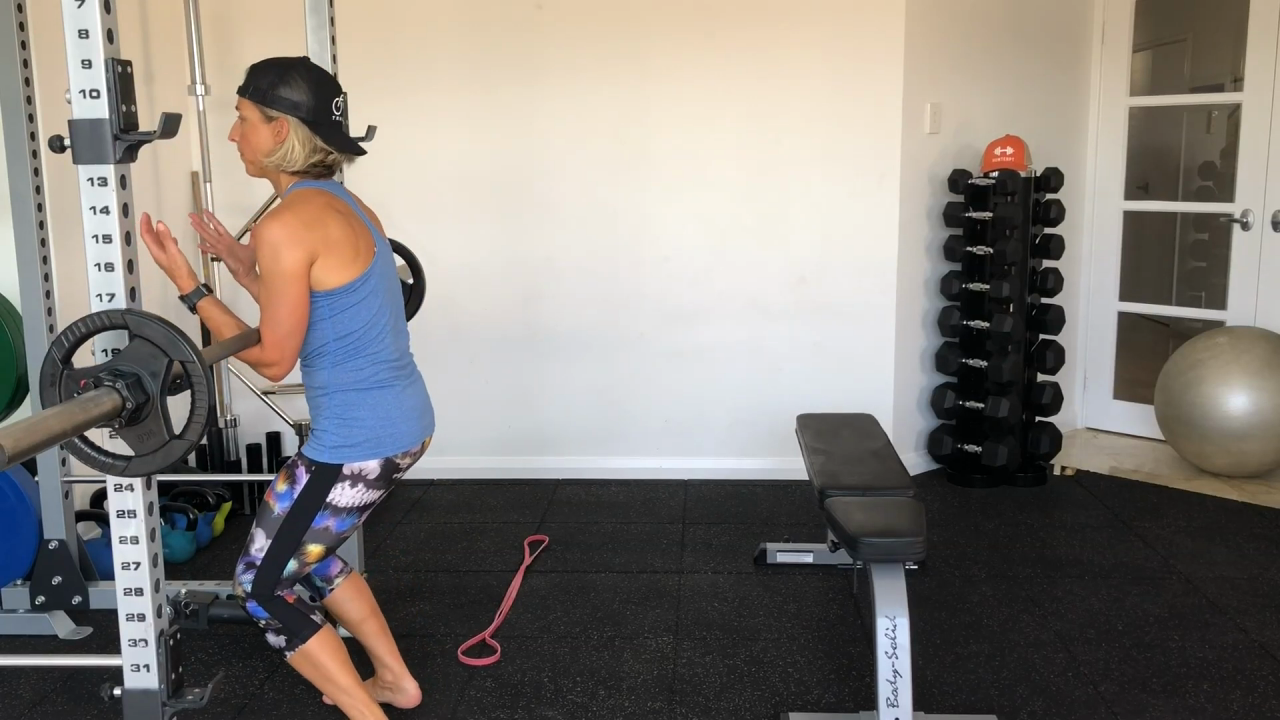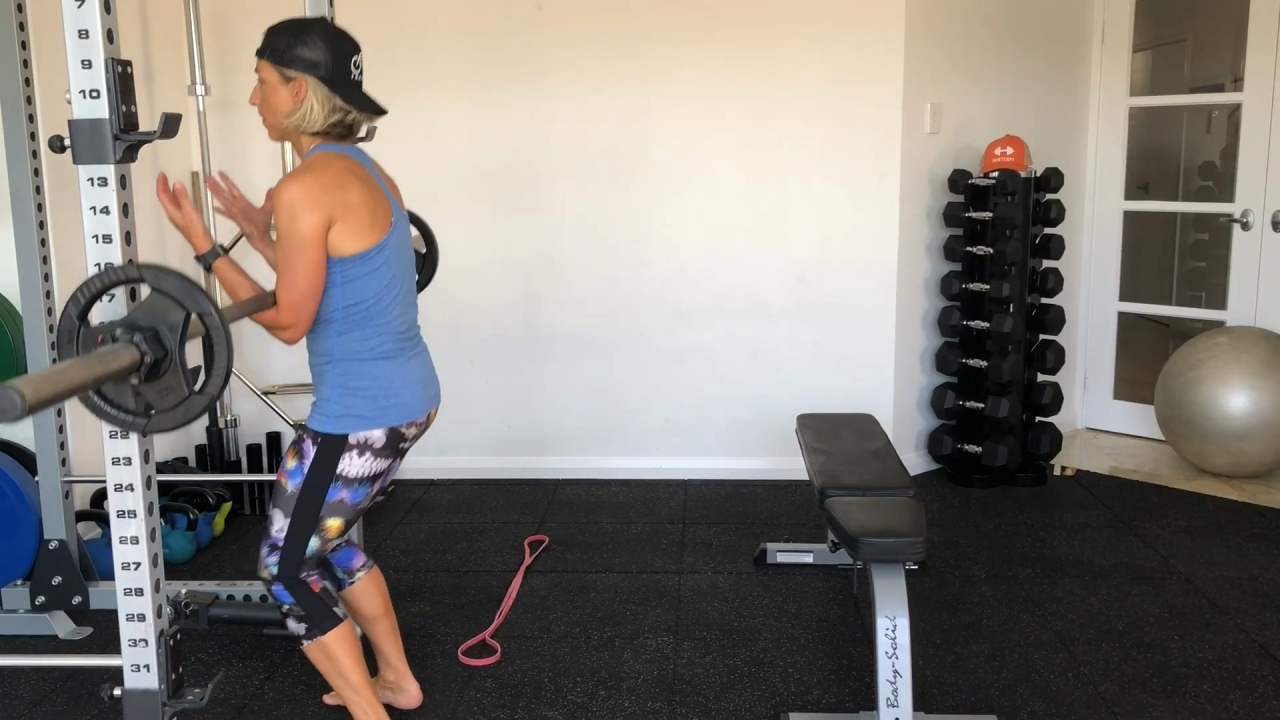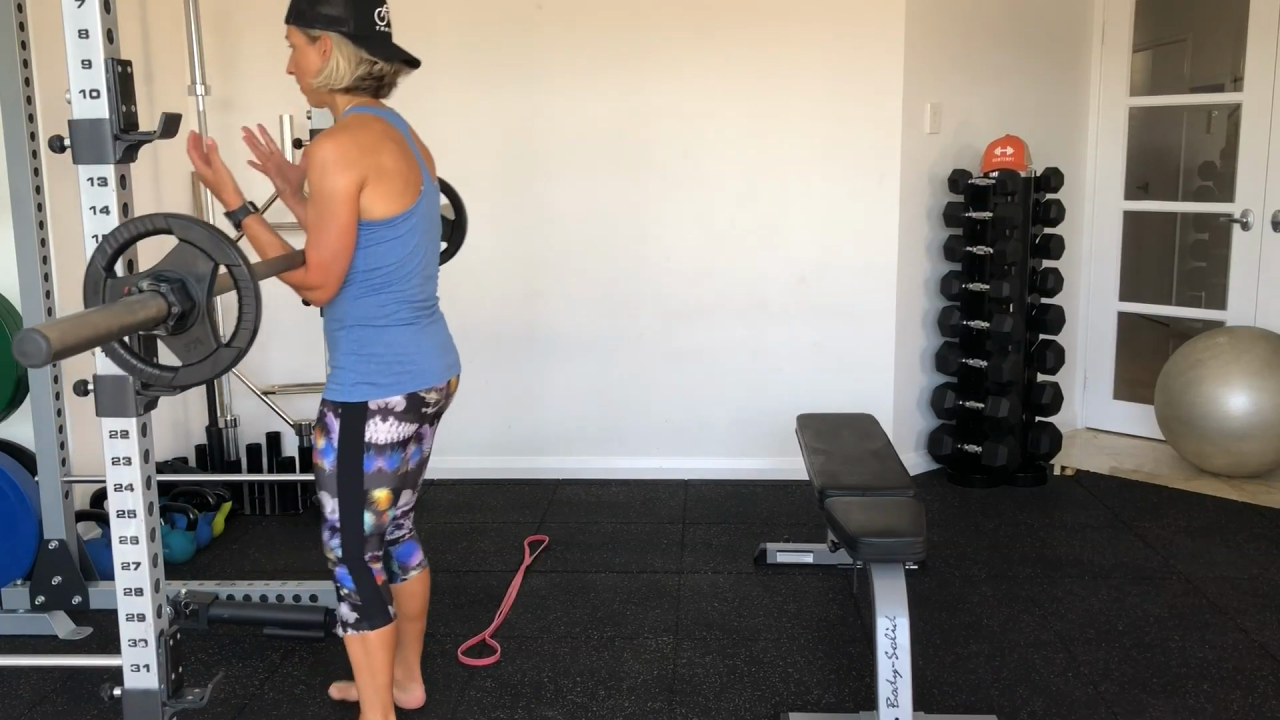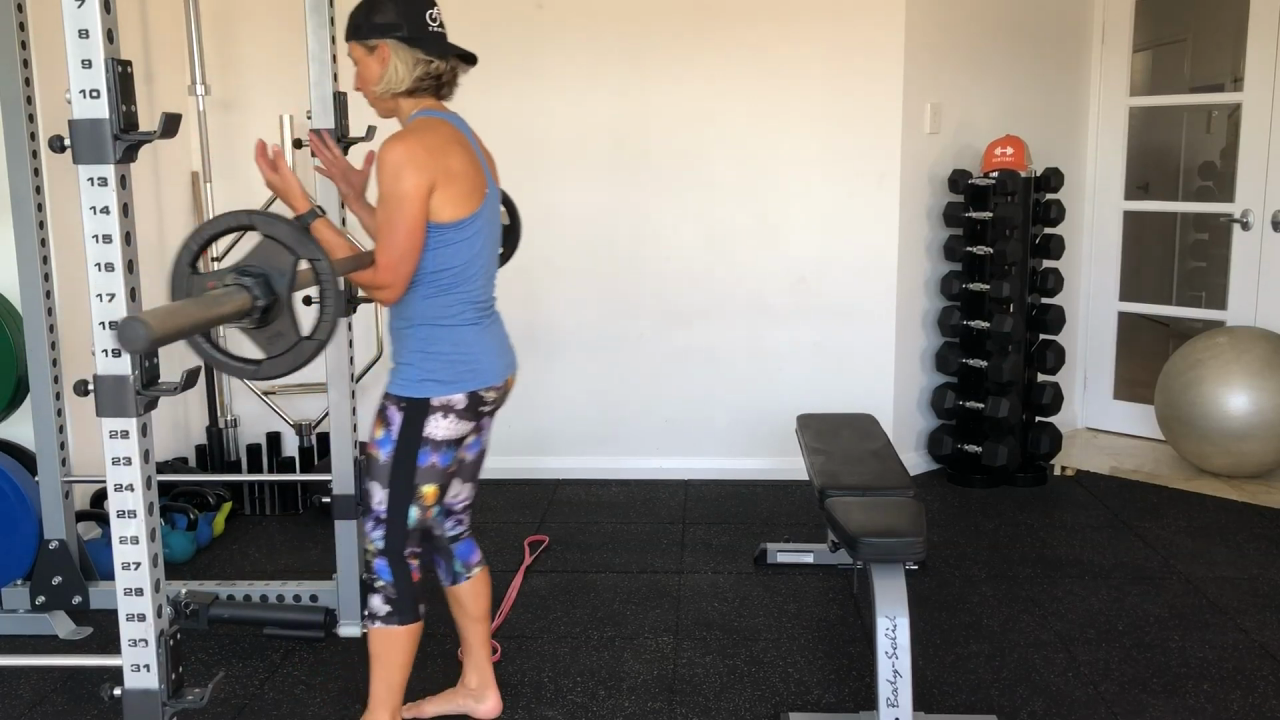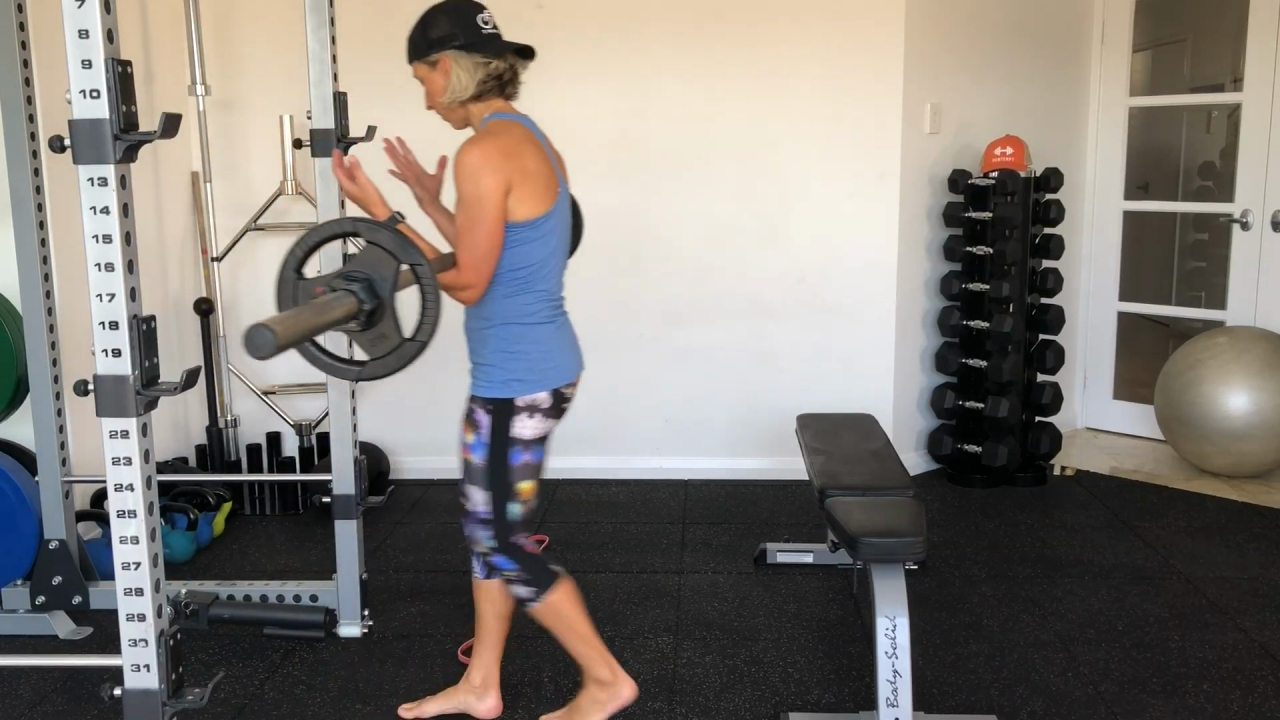
dt=0.4s
person 1, frame 1
left shoulder: (287, 225)
right shoulder: (342, 205)
left elbow: (274, 358)
left wrist: (187, 284)
right wrist: (246, 271)
left hip: (358, 440)
right hip: (401, 421)
left knee: (261, 585)
right knee: (300, 550)
person 1, frame 2
left shoulder: (306, 187)
right shoulder: (363, 171)
left elbow: (290, 321)
left wrist: (203, 245)
right wrist: (259, 235)
left hip: (359, 413)
right hip: (406, 396)
left knee: (287, 568)
right knee: (324, 542)
person 1, frame 3
left shoulder: (340, 146)
right shoulder: (399, 135)
left elbow: (319, 282)
left wrist: (232, 201)
right wrist: (292, 192)
left hip: (374, 385)
right hip: (428, 368)
left knee: (353, 553)
right knee: (391, 530)
person 1, frame 4
left shoulder: (409, 150)
right shoulder: (460, 138)
left elbow: (387, 282)
left wrist: (301, 206)
right wrist: (355, 197)
left hip: (436, 381)
right hip: (479, 367)
left knee: (389, 549)
right knee: (445, 529)
person 1, frame 5
left shoulder: (485, 152)
right shoulder: (527, 139)
left elbow: (468, 283)
left wrist: (380, 214)
right wrist: (429, 201)
left hip: (517, 379)
right hip: (532, 366)
left knee: (501, 540)
right knee: (492, 525)
